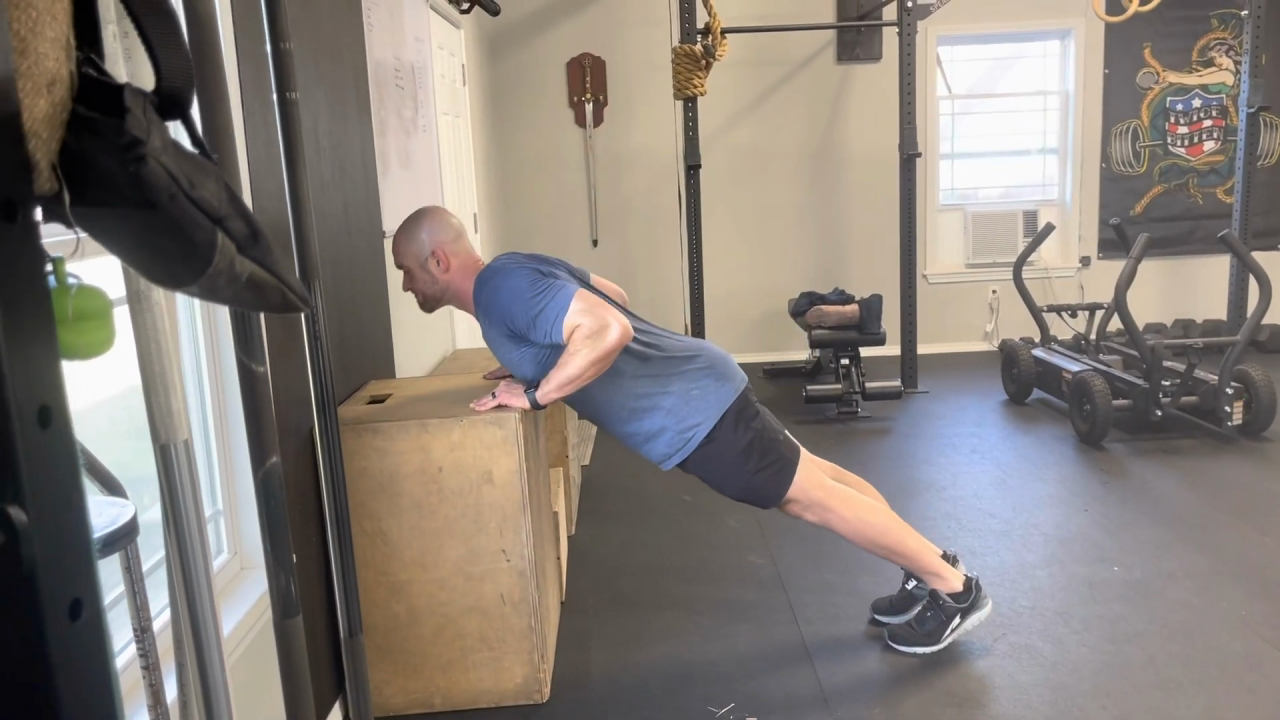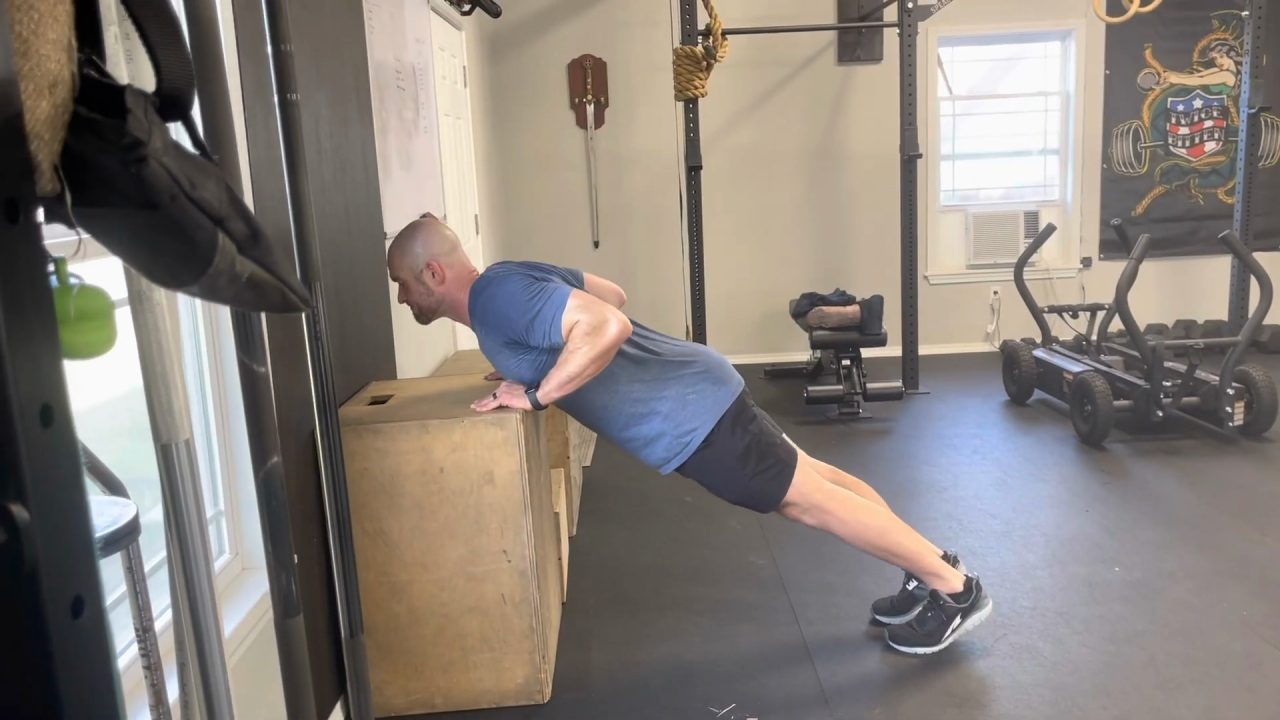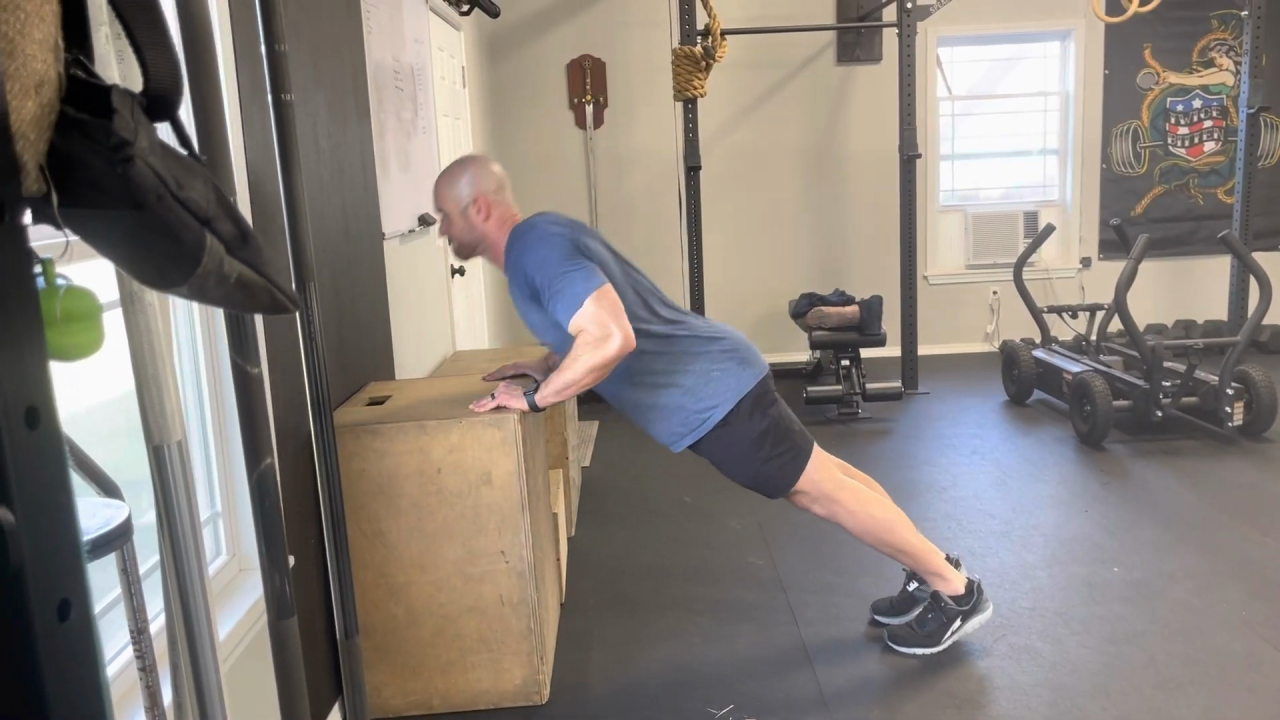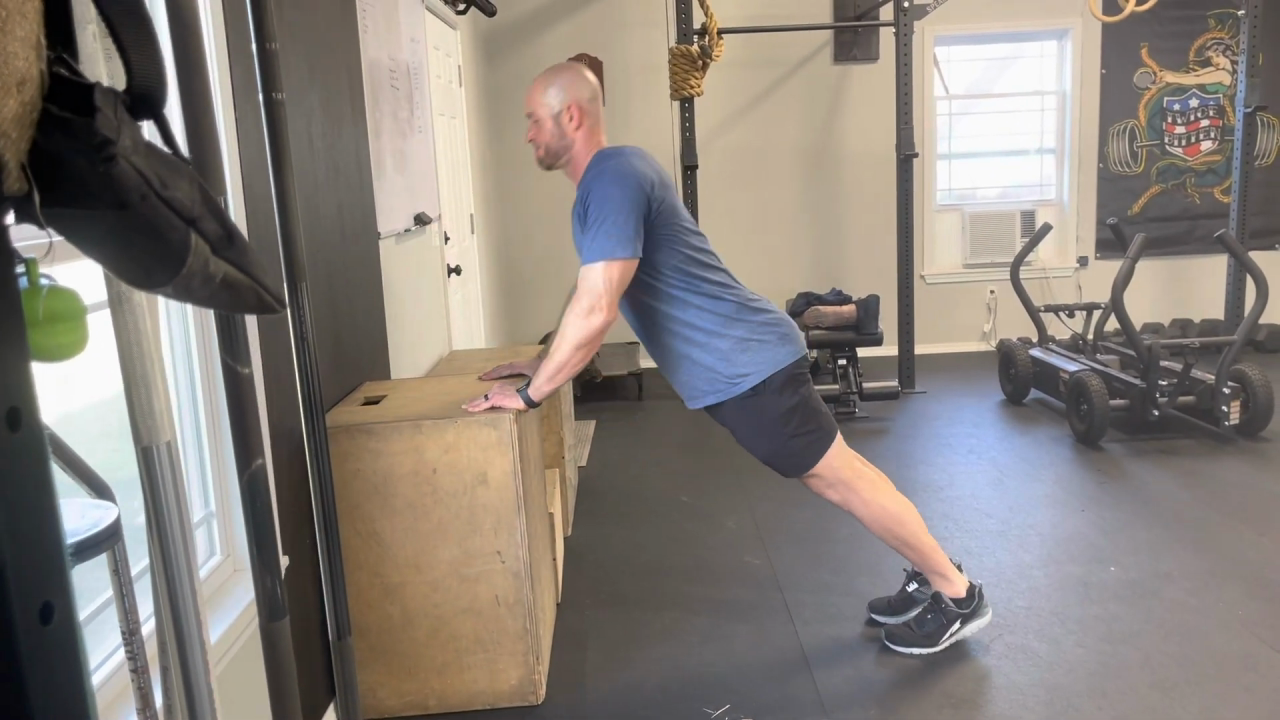
dt=0.3s
person 1, frame 1
left shoulder: (502, 290)
right shoulder: (512, 270)
left elbow: (610, 331)
left wrist: (534, 395)
right wrist: (533, 367)
left hip: (692, 412)
right hip: (699, 387)
left knee: (815, 496)
right knee: (812, 479)
left ankle: (953, 588)
right ankle: (928, 569)
person 1, frame 2
left shoulder: (499, 299)
right shoulder: (508, 279)
left elbow: (607, 326)
right elbow: (613, 292)
left wrist: (536, 394)
right wrist: (534, 368)
left hip: (691, 416)
right hip: (696, 391)
left knee: (814, 499)
right knee: (811, 479)
left ankle: (954, 587)
right ankle: (931, 568)
person 1, frame 3
left shoulder: (535, 249)
right shoulder: (542, 233)
left elbow: (612, 340)
left wrist: (534, 397)
right wrist: (542, 366)
left hip: (711, 396)
right hip: (717, 375)
left knee: (824, 490)
right knee: (823, 476)
left ankle: (954, 590)
right ankle: (933, 573)
person 1, frame 4
left shoulder: (612, 179)
right shoulder: (617, 172)
left elbow: (596, 310)
right elbow: (595, 298)
left wrist: (530, 394)
right wrist: (546, 363)
left hip: (741, 368)
right hip: (743, 359)
left knee: (840, 477)
right knee: (839, 471)
left ankle: (958, 596)
right ankle: (932, 578)
